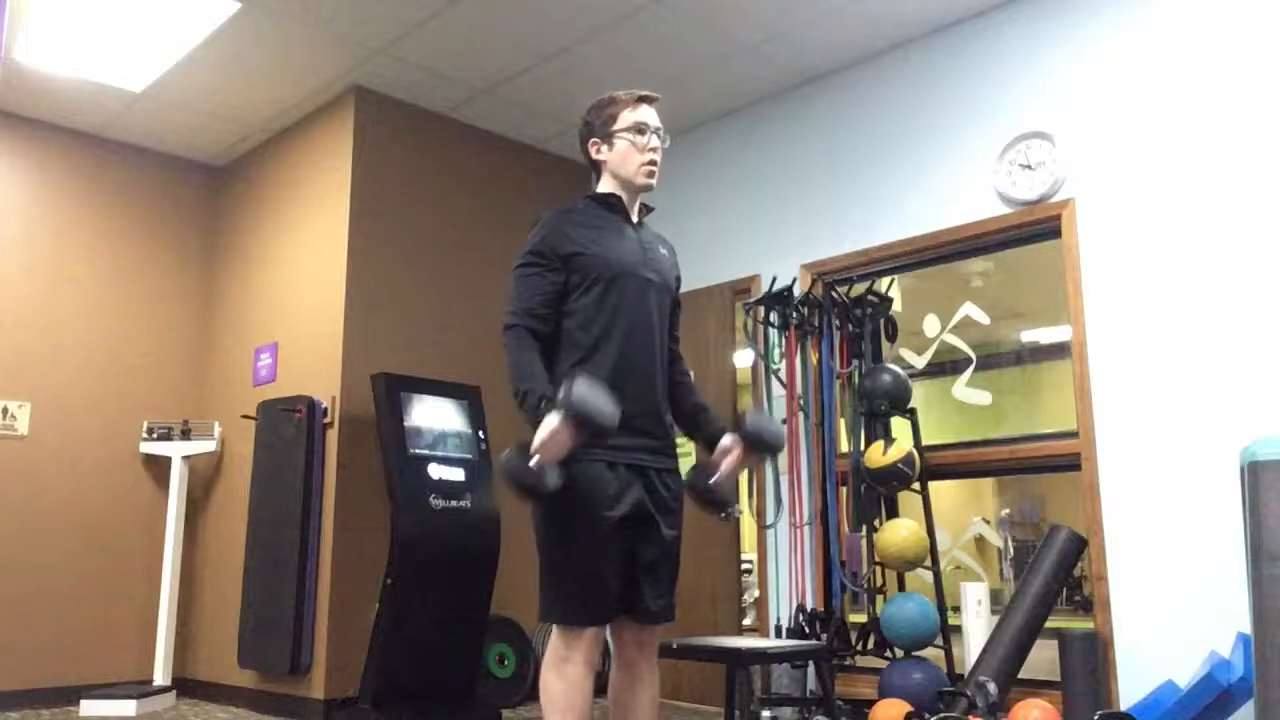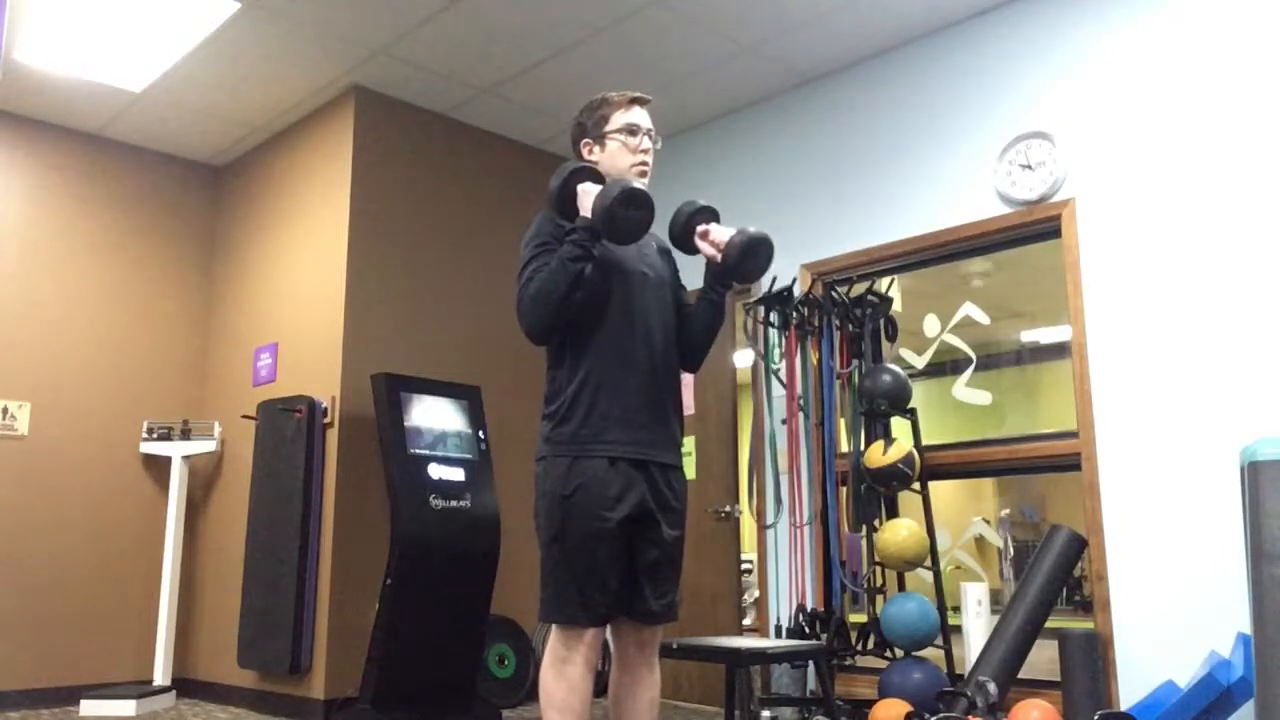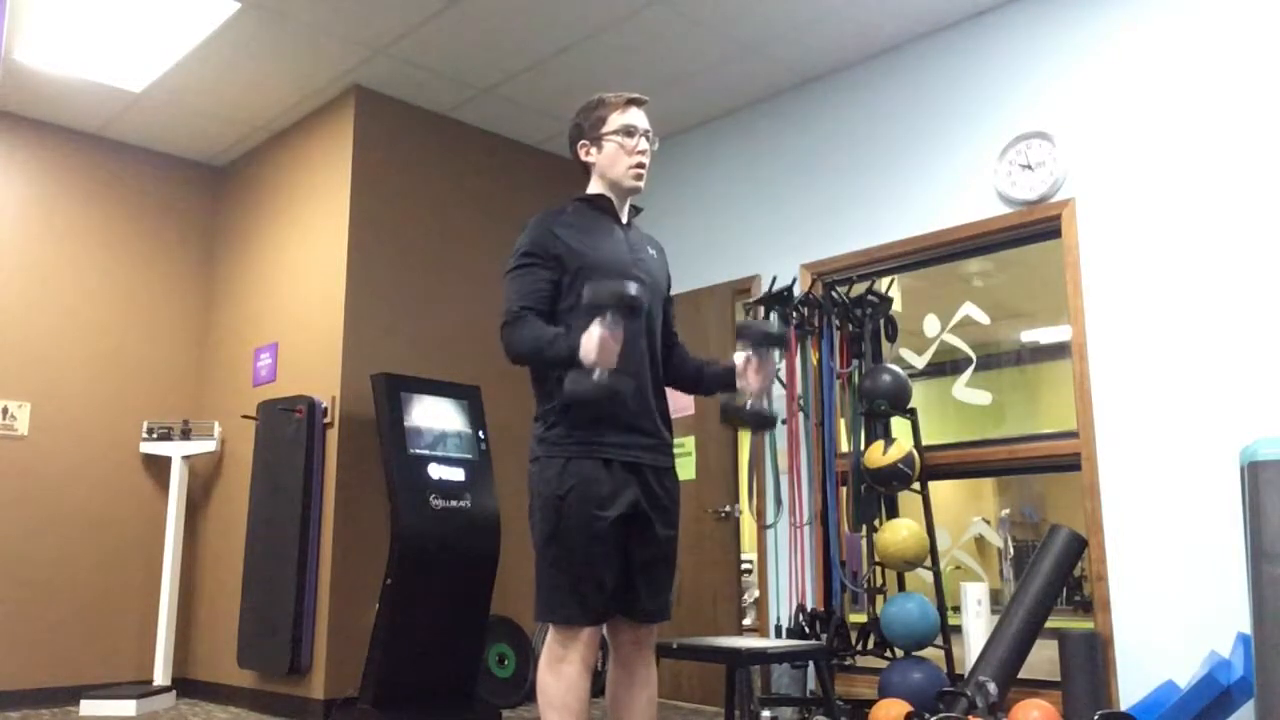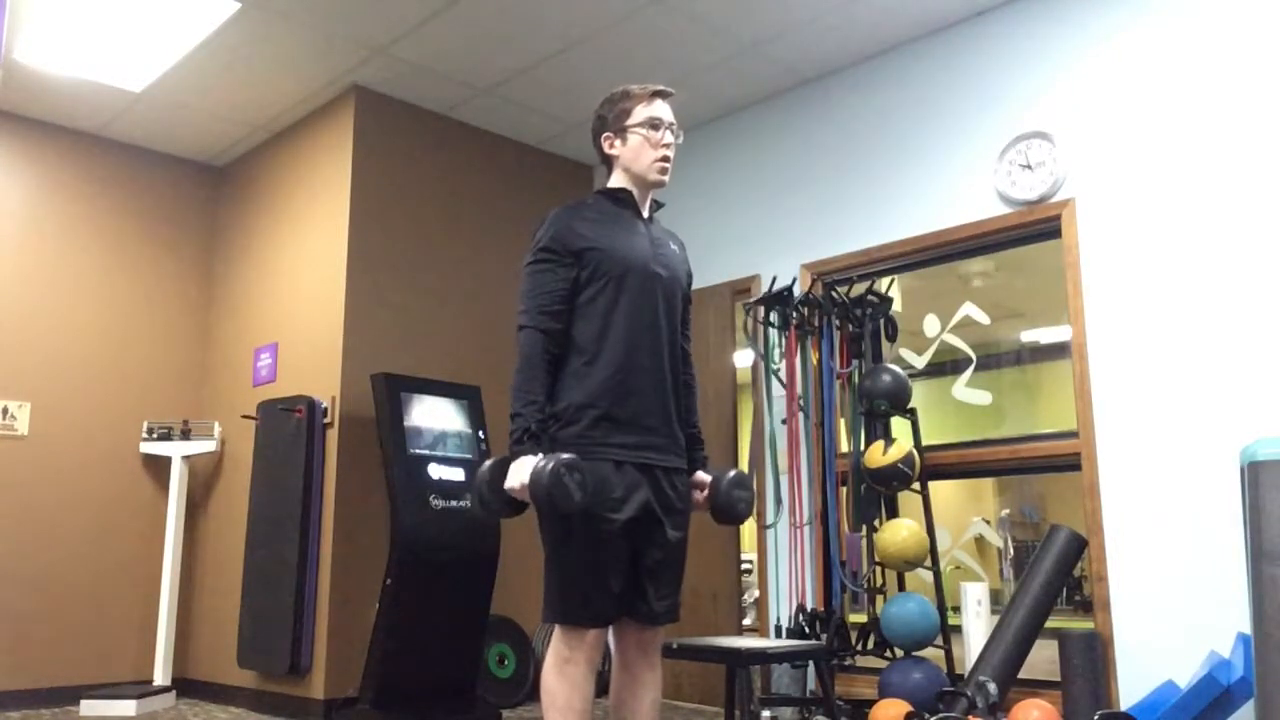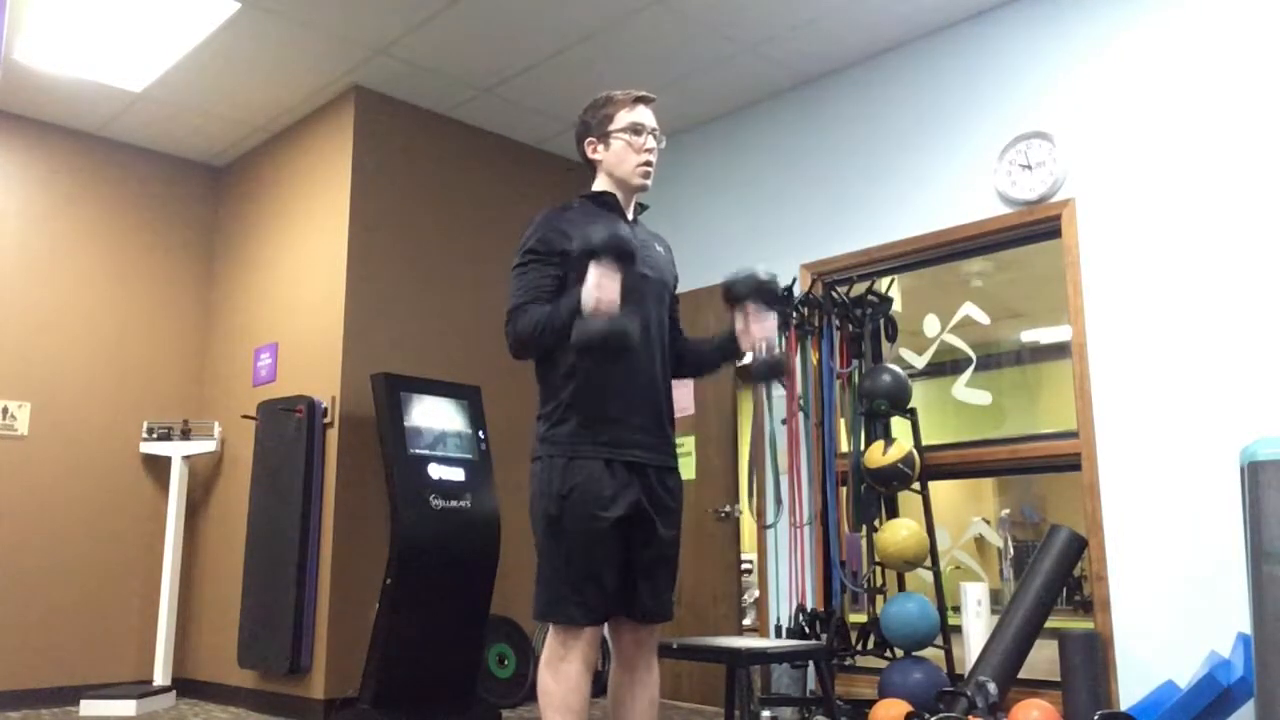
dt=1s
person 1, frame 1
left shoulder: (662, 250)
right shoulder: (563, 231)
right elbow: (521, 335)
left wrist: (712, 435)
right wrist: (542, 409)
left hip: (654, 464)
right hip: (584, 461)
left knee: (643, 632)
right knee: (578, 630)
person 1, frame 2
left shoulder: (656, 247)
right shoulder: (559, 226)
left elbow: (689, 352)
right elbow: (536, 317)
left wrist: (718, 275)
right wrist: (586, 233)
left hip: (657, 461)
right hip: (584, 457)
left knee: (643, 634)
right knee: (577, 631)
person 1, frame 3
left shoulder: (651, 249)
right shoulder: (553, 231)
right elbow: (517, 330)
left wrist: (728, 375)
right wrist: (574, 348)
left hip: (650, 462)
right hip: (579, 456)
left knee: (639, 632)
right knee: (574, 630)
person 1, frame 4
left shoulder: (672, 246)
right shoulder: (571, 226)
right elbow: (536, 340)
left wrist: (697, 460)
right wrist: (526, 444)
left hip: (662, 468)
right hip: (589, 461)
left knee: (645, 634)
right knee: (580, 631)
person 1, frame 5
left shoulder: (657, 248)
right shoulder: (559, 228)
right elbow: (520, 331)
left wrist: (731, 342)
right wrist: (578, 307)
left hip: (653, 463)
right hip: (581, 459)
left knee: (641, 631)
right knee: (574, 628)
